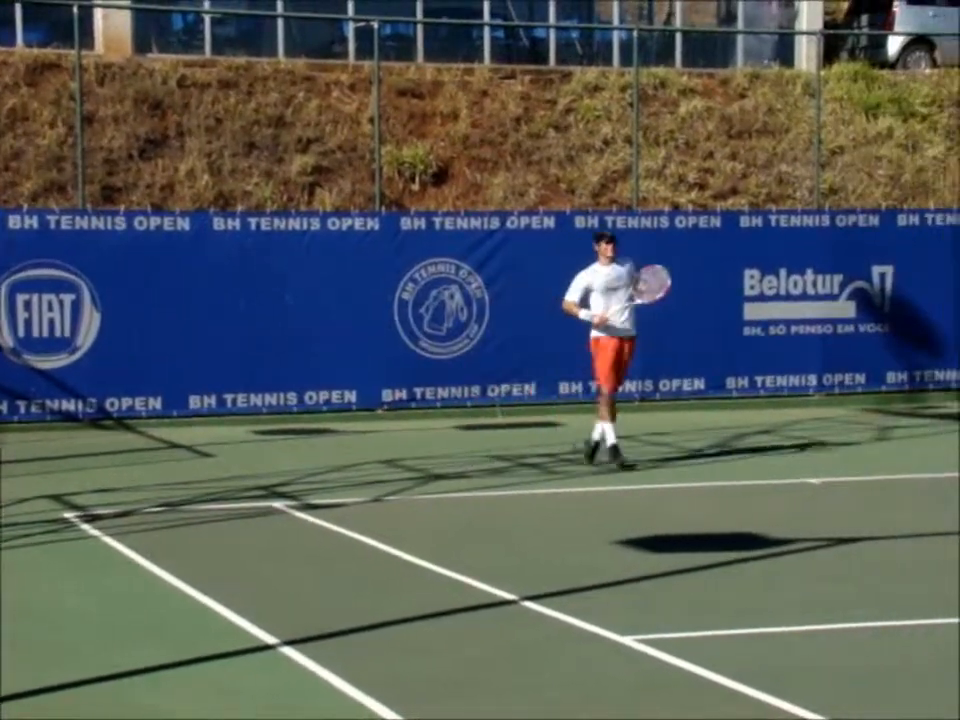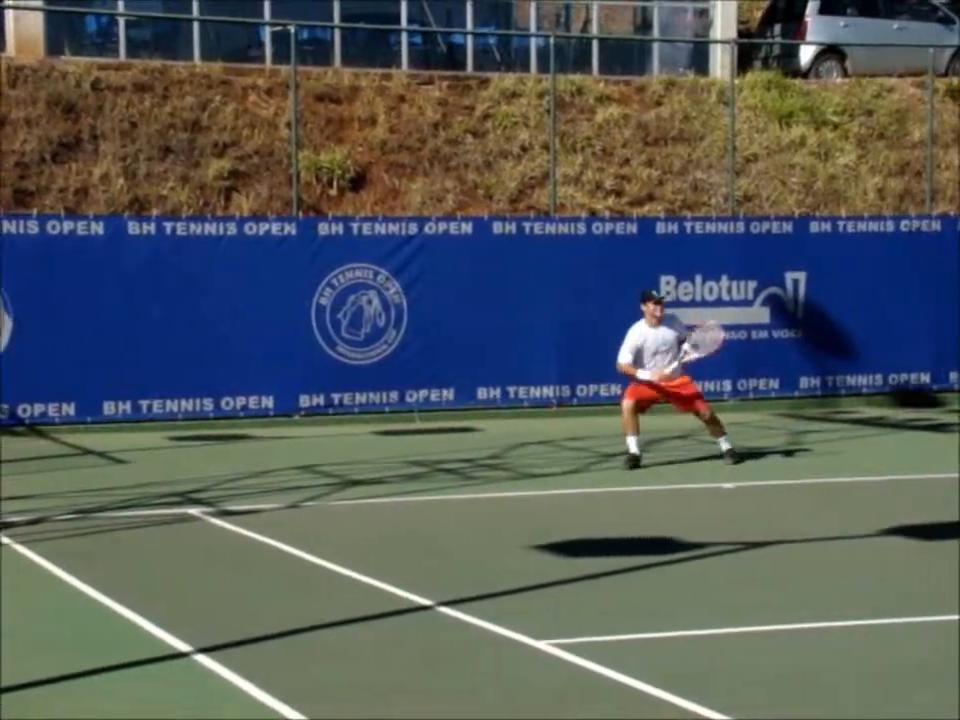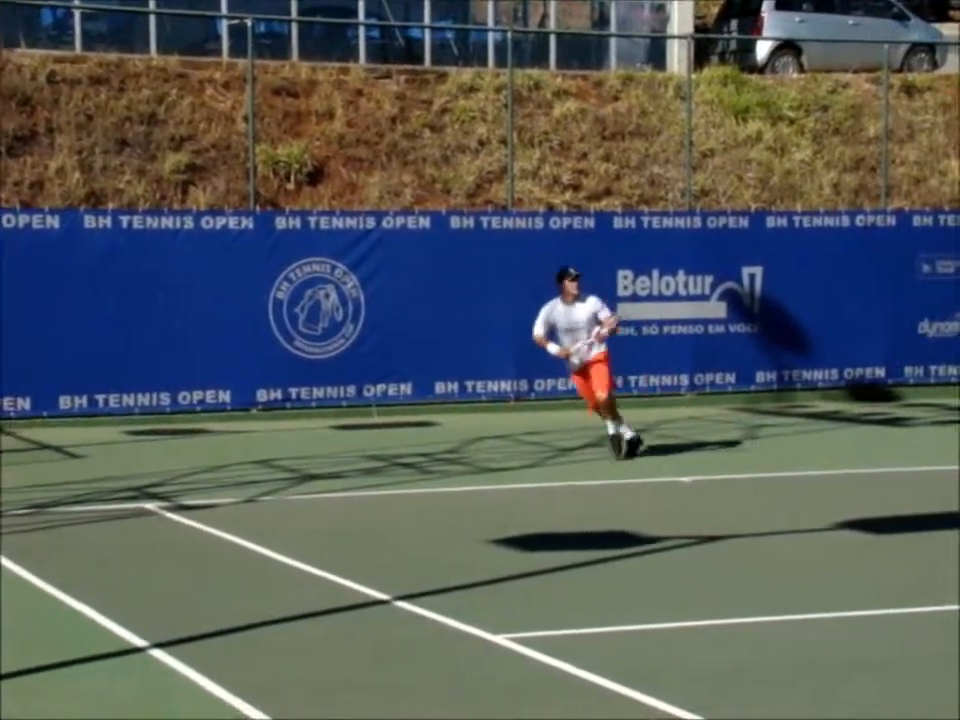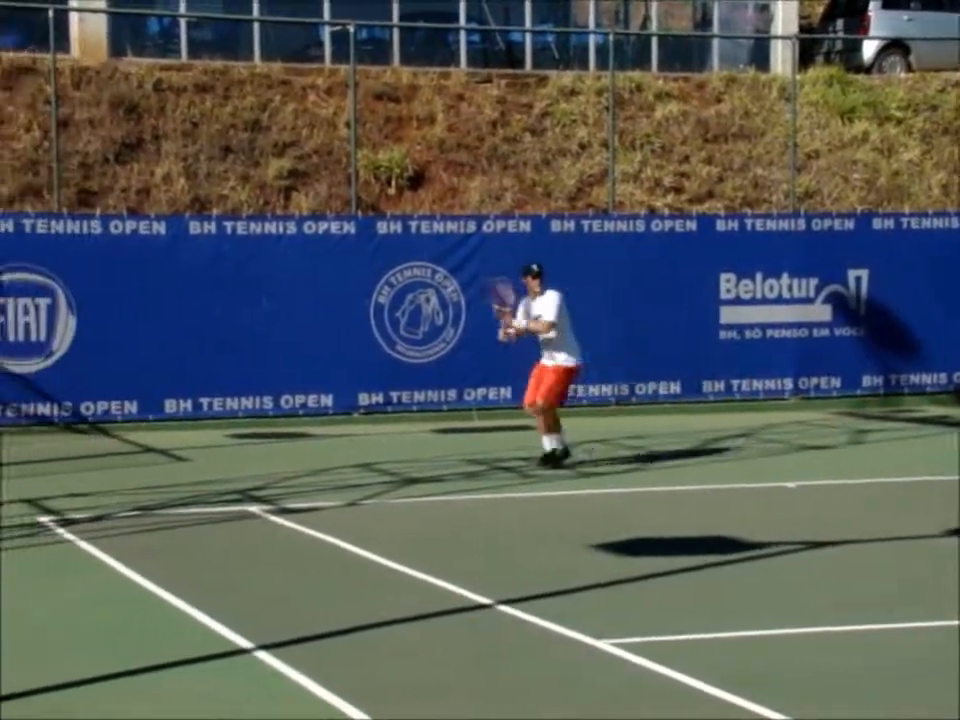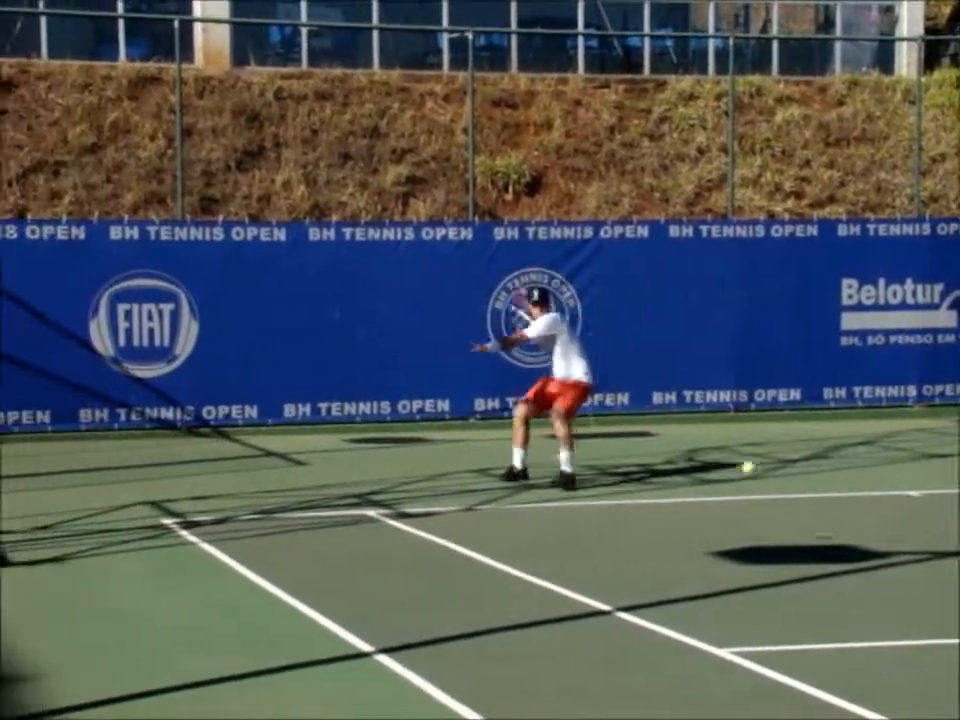
dt=0.5s
person 1, frame 1
left shoulder: (627, 266)
right shoulder: (587, 275)
right elbow: (567, 305)
right wrist: (589, 316)
left hip: (627, 336)
right hip: (603, 338)
left knee: (611, 391)
right knee: (607, 390)
left ankle: (595, 439)
right ankle: (611, 443)
person 1, frame 2
left shoulder: (672, 321)
right shoulder: (635, 333)
left elbow: (685, 340)
right elbow: (622, 365)
right wrist: (647, 374)
left hip: (677, 379)
right hip: (647, 381)
left knee: (706, 414)
right knee: (628, 405)
left ankle: (727, 449)
right ankle: (634, 453)
person 1, frame 3
left shoulder: (592, 302)
right shoulder: (549, 310)
left elbow: (611, 320)
right elbow: (538, 337)
left wrist: (607, 329)
right wrist: (556, 350)
left hip: (597, 356)
right hip: (576, 364)
left knee: (604, 397)
right knee: (595, 405)
left ankle: (622, 436)
right ankle: (628, 436)
person 1, frame 4
left shoulder: (553, 297)
right shoulder: (526, 303)
left elbow: (547, 327)
right elbow: (517, 330)
left wrist: (517, 323)
right wrist: (507, 331)
left hip: (566, 362)
right hip: (547, 361)
left knee: (542, 404)
right knee: (531, 406)
left ankle: (556, 448)
right ankle: (558, 448)
person 1, frame 5
left shoulder: (552, 319)
right shoulder: (540, 323)
left elbow: (520, 338)
left wrist: (492, 345)
left hip: (577, 381)
right hip: (557, 380)
left knee: (558, 413)
right knee: (520, 413)
left ankle: (568, 472)
right ankle: (518, 467)
